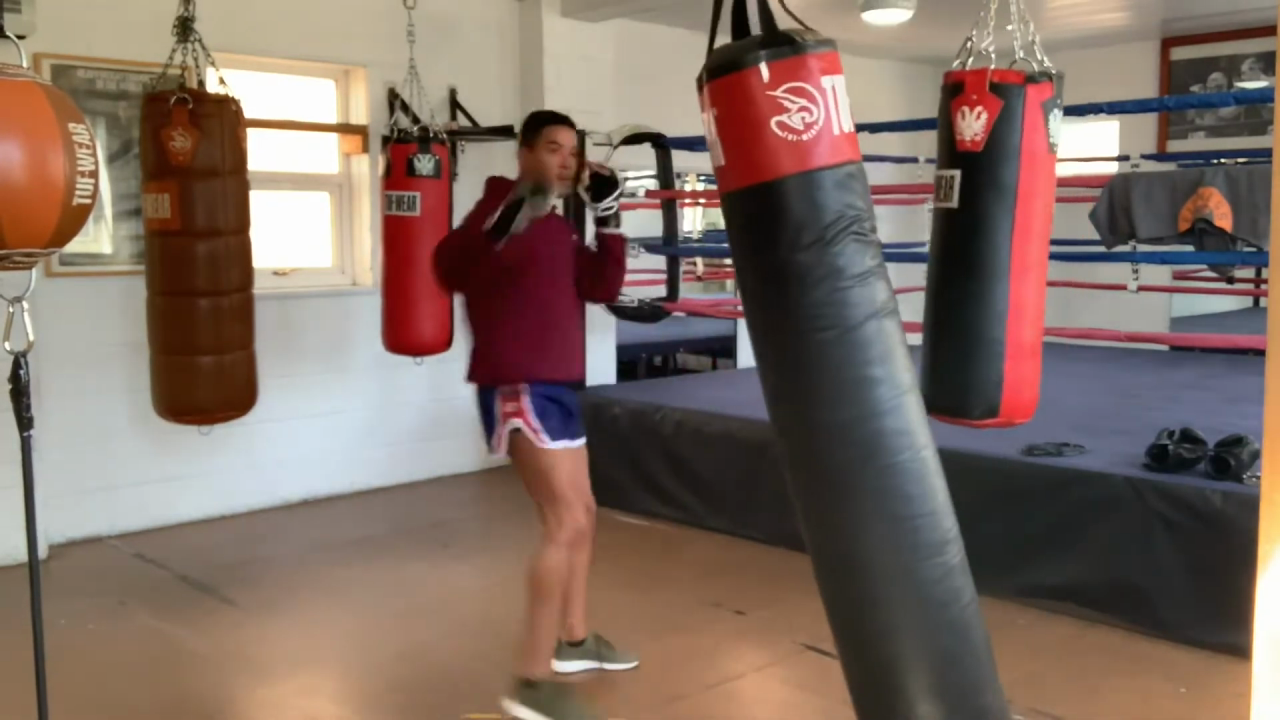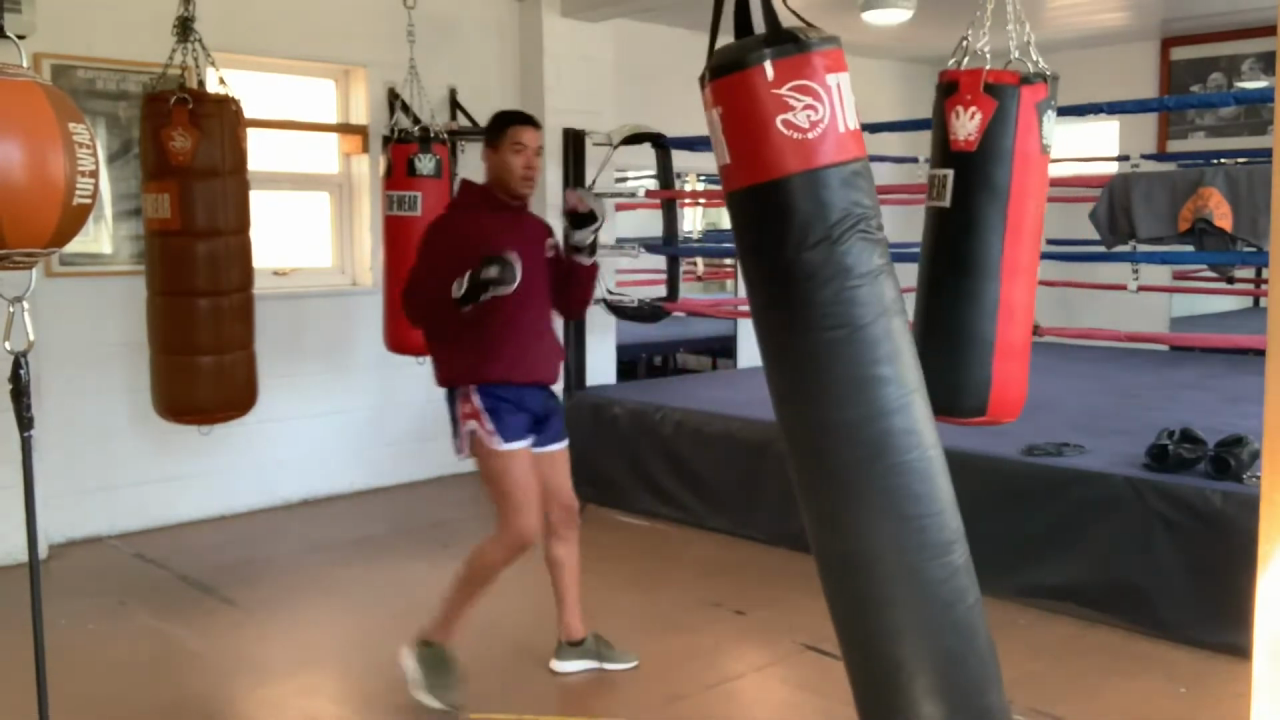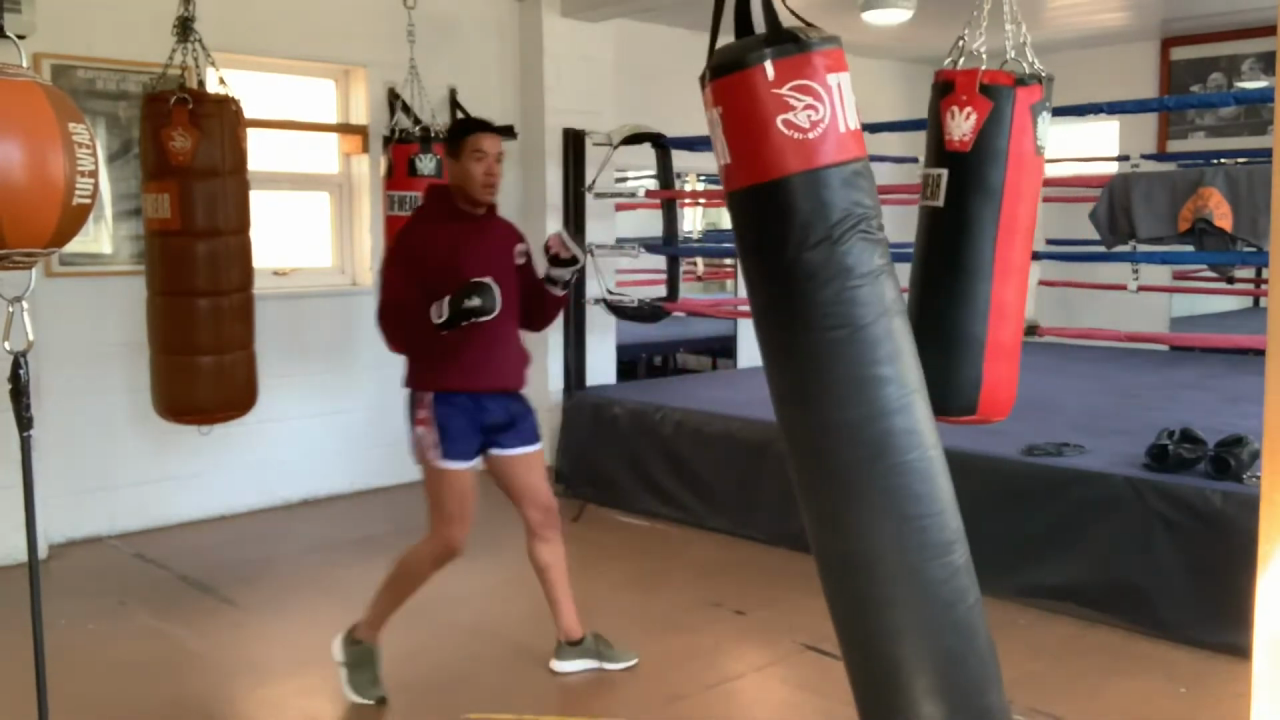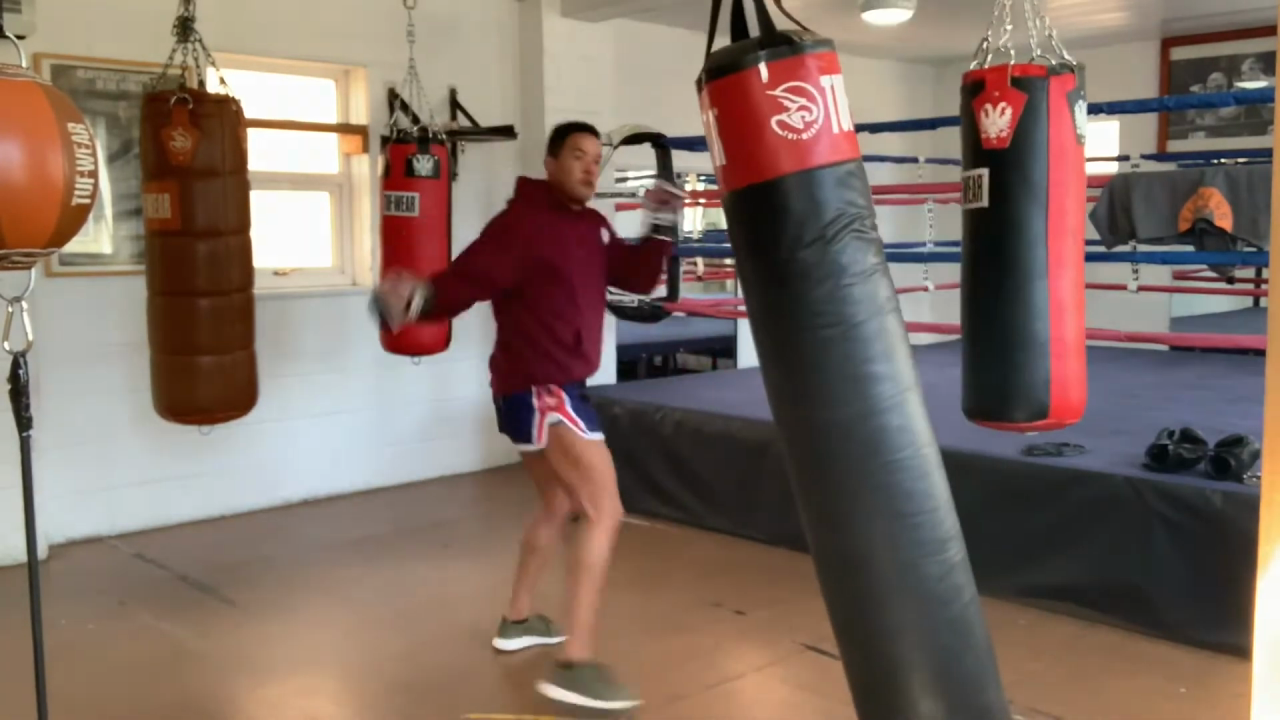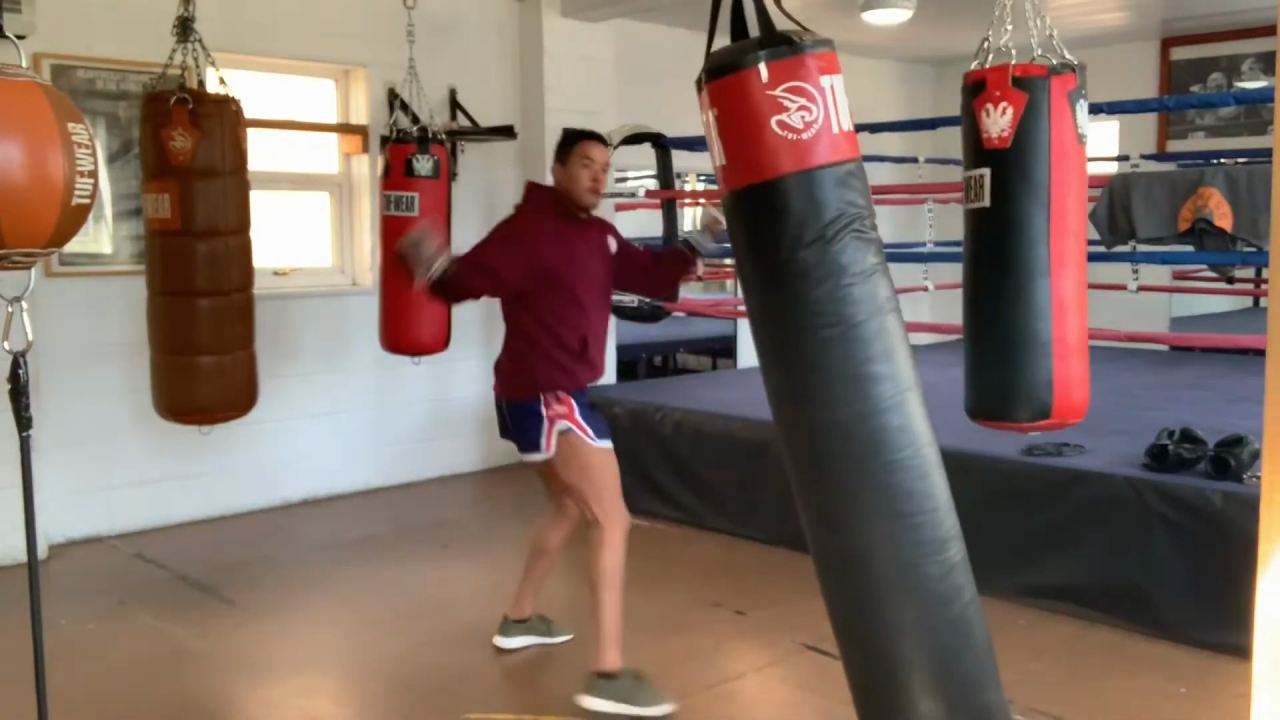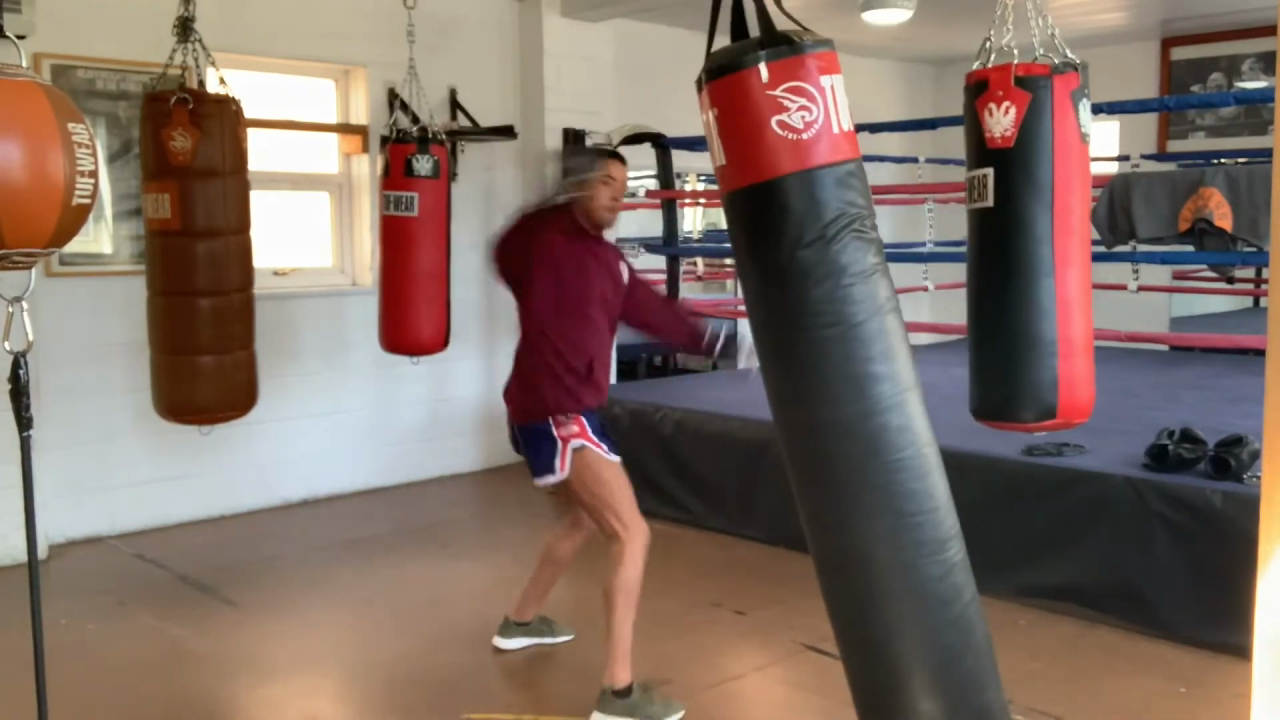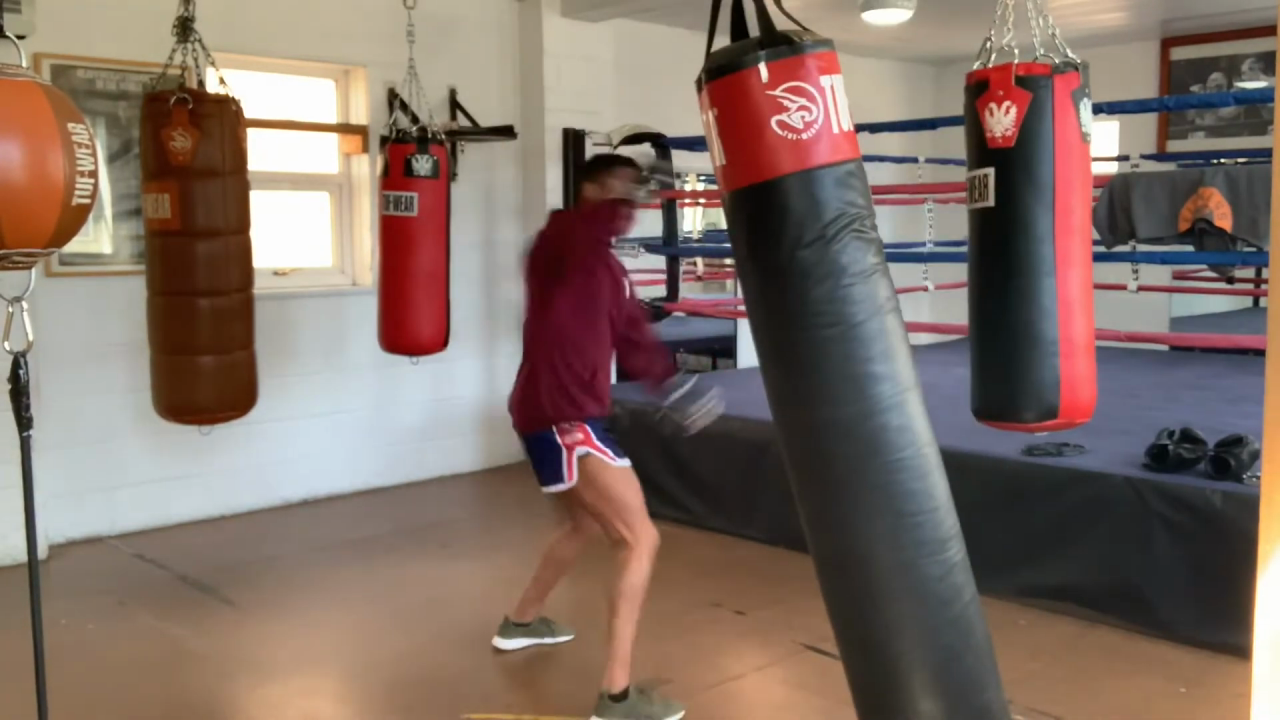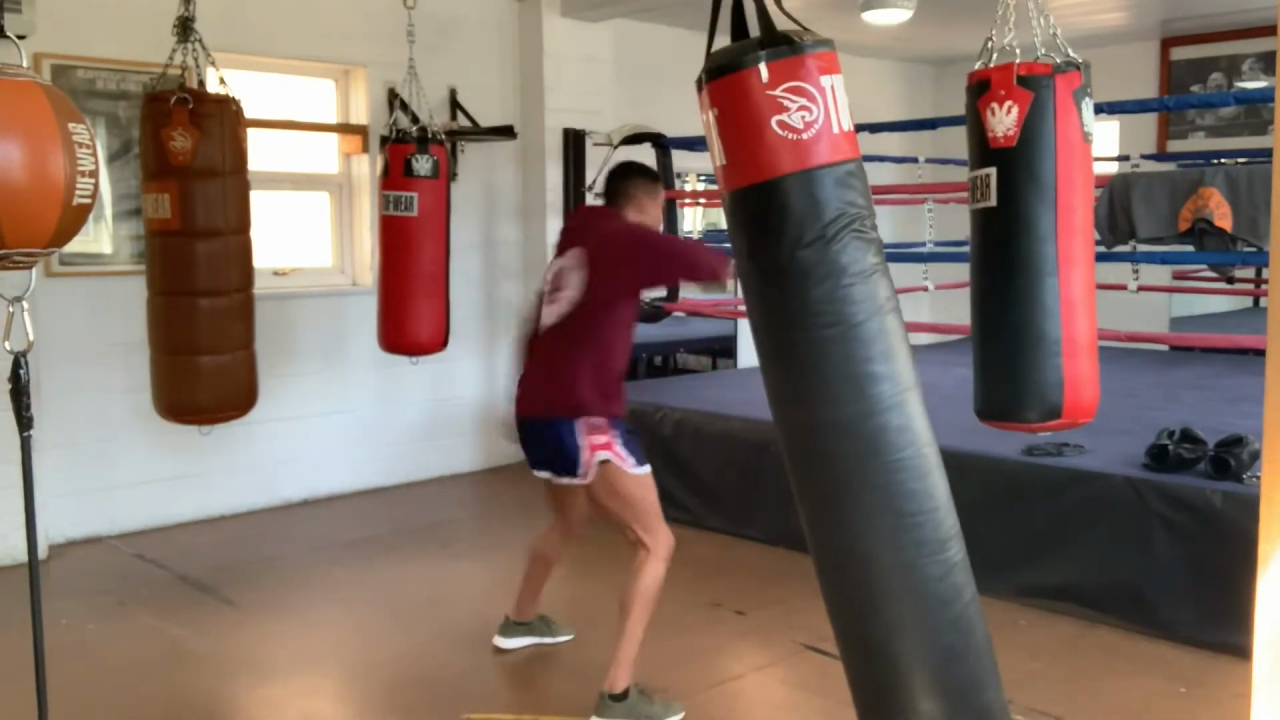
dt=0.1s
person 1, frame 1
left shoulder: (563, 226)
right shoulder: (499, 211)
left elbow: (603, 288)
right elbow: (452, 267)
left wrist: (607, 211)
right wrist: (505, 219)
left hip: (557, 386)
right hip: (516, 389)
left knee: (579, 515)
right knee: (568, 522)
left ankle: (575, 638)
person 1, frame 2
left shoulder: (536, 229)
right shoulder: (460, 223)
left elbow: (571, 301)
right elbow: (420, 307)
left wrist: (583, 237)
right wrist: (472, 288)
left hip: (534, 390)
right hip: (485, 391)
left knee: (563, 514)
right knee: (522, 528)
left ankle: (574, 639)
right ankle: (432, 642)
person 1, frame 3
left shoulder: (506, 236)
right shoulder: (422, 236)
left elbow: (534, 317)
right elbow: (397, 324)
left wrist: (559, 277)
right wrist: (450, 309)
left hip: (499, 396)
right hip: (447, 399)
left knee: (543, 514)
right knee: (449, 539)
left ankle: (573, 638)
right ankle: (363, 637)
person 1, frame 4
left shoulder: (592, 227)
right shoulder: (519, 225)
left elbow: (639, 277)
right elbow: (457, 285)
left wrist: (662, 226)
right wrist: (409, 302)
left hip: (557, 388)
right hip: (536, 390)
left knee: (561, 503)
right knee: (604, 512)
left ankle: (517, 620)
right ankle: (574, 663)
person 1, frame 5
left shoulder: (599, 236)
right shoulder: (527, 230)
left elbow: (653, 279)
right elbow: (466, 279)
left wrist: (692, 250)
right wrist: (429, 264)
left hip: (561, 394)
right hip: (545, 396)
left knee: (569, 512)
right knee: (611, 522)
left ankle: (520, 618)
person 1, frame 6
left shoulder: (609, 260)
right shoulder: (547, 243)
left elbow: (653, 314)
right elbow: (517, 258)
left wrist: (709, 341)
right wrist: (554, 198)
left hip: (572, 411)
right hip: (553, 415)
left knee: (584, 519)
right knee: (632, 536)
left ankle: (519, 621)
person 1, frame 7
left shoulder: (610, 270)
right shoulder: (559, 246)
left elbow: (635, 339)
right elbow: (588, 224)
left wrist: (679, 388)
left hip: (546, 419)
right hip: (562, 423)
left knee: (586, 524)
right knee: (640, 540)
left ankle: (521, 620)
person 1, frame 8
left shoulder: (574, 249)
right shoulder: (620, 244)
right elbow: (692, 261)
right wrist: (719, 258)
left hip: (542, 411)
right hip: (580, 419)
left knee: (567, 521)
right knee: (655, 543)
left ankle: (520, 620)
